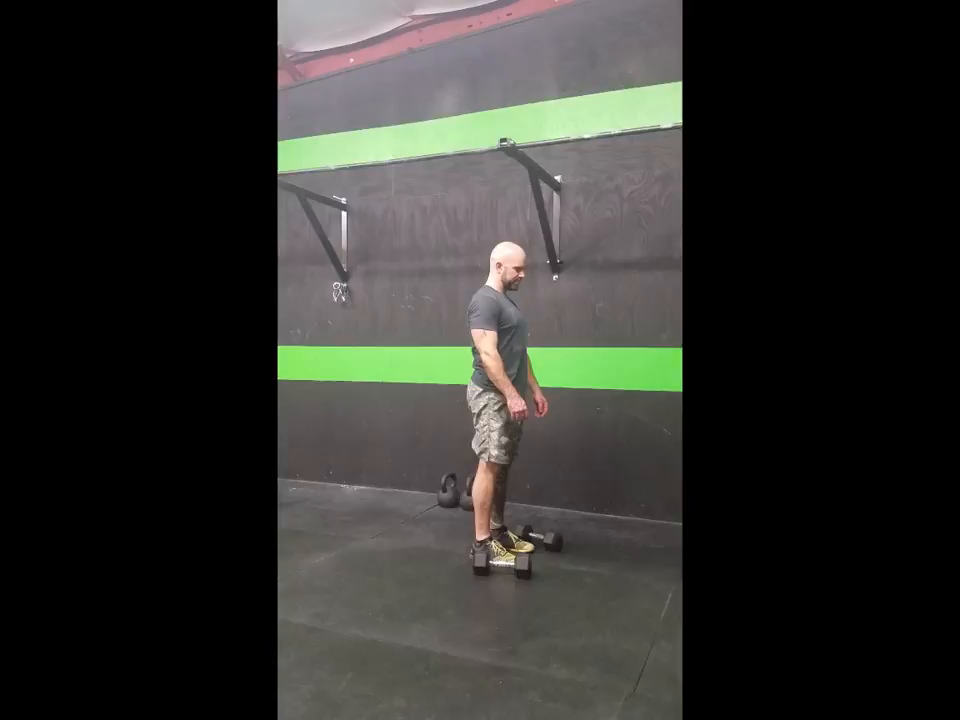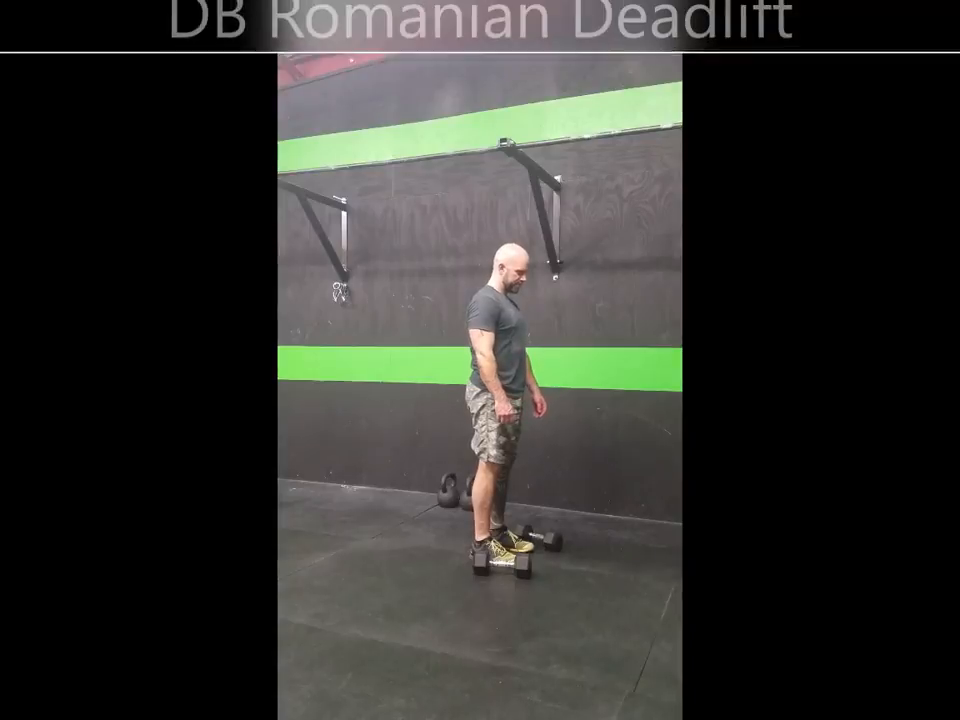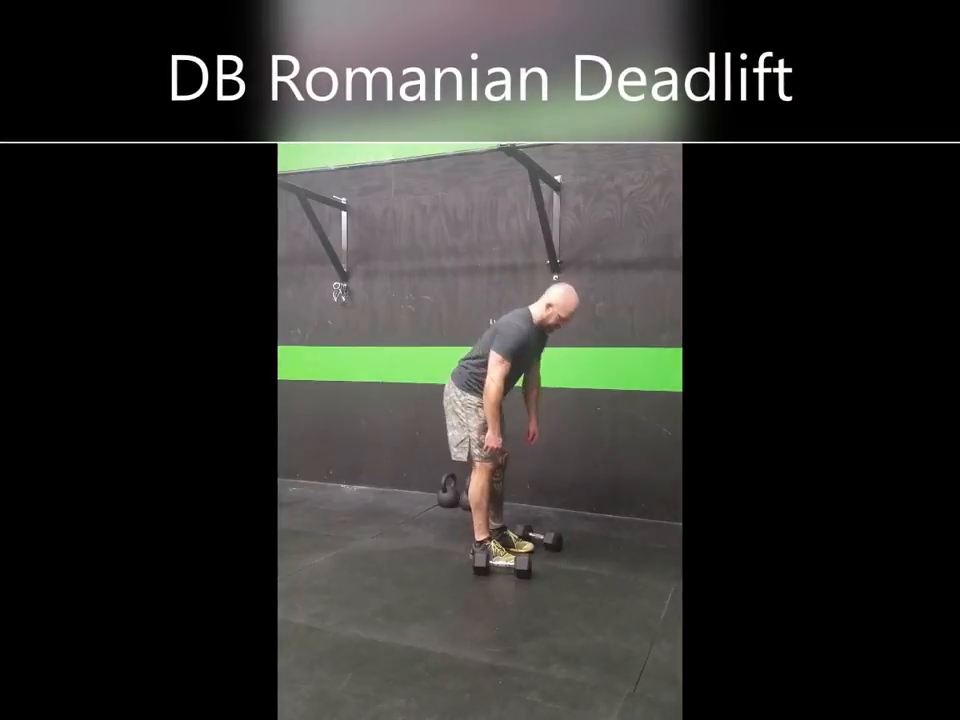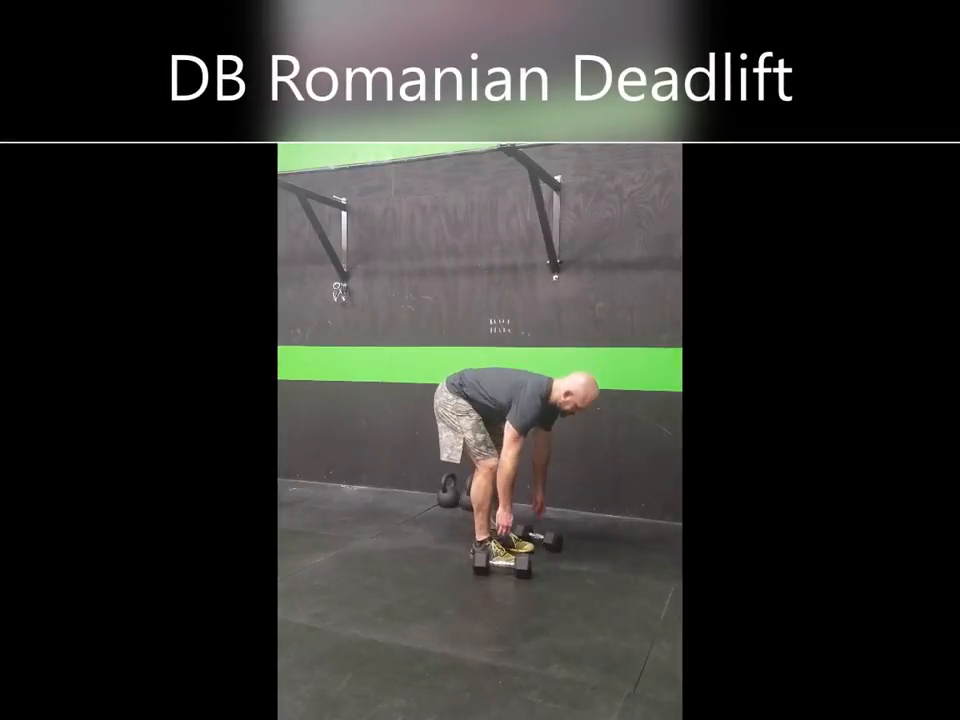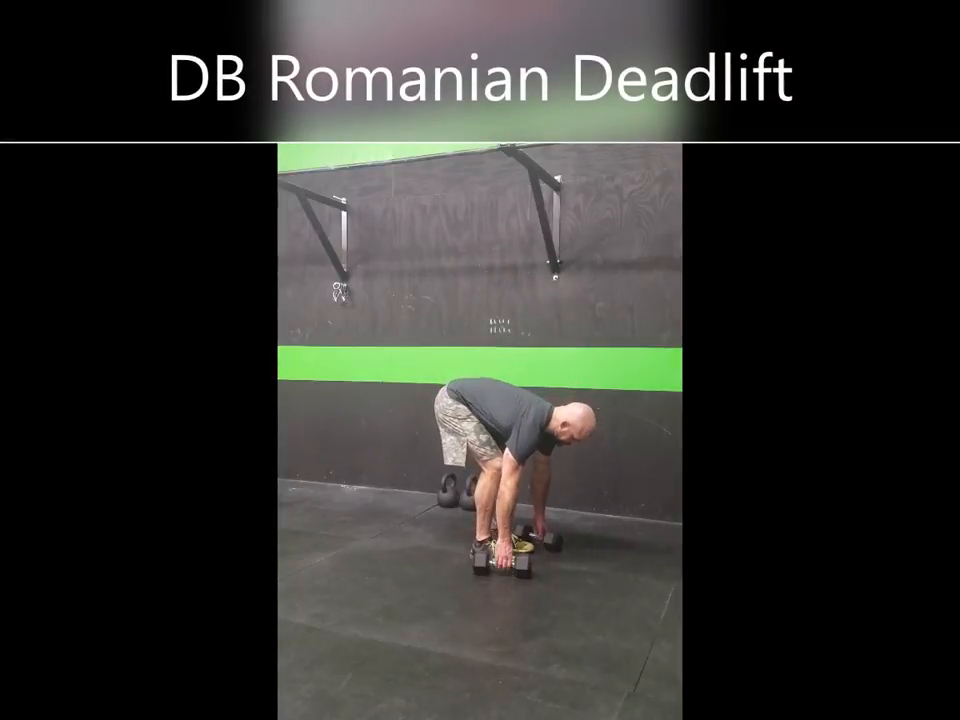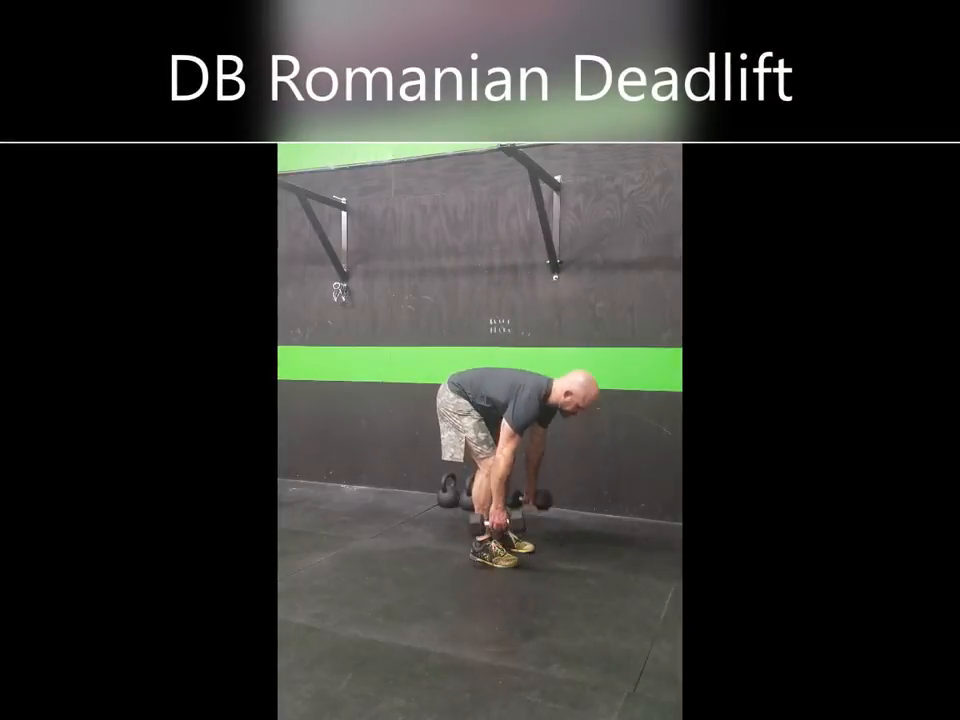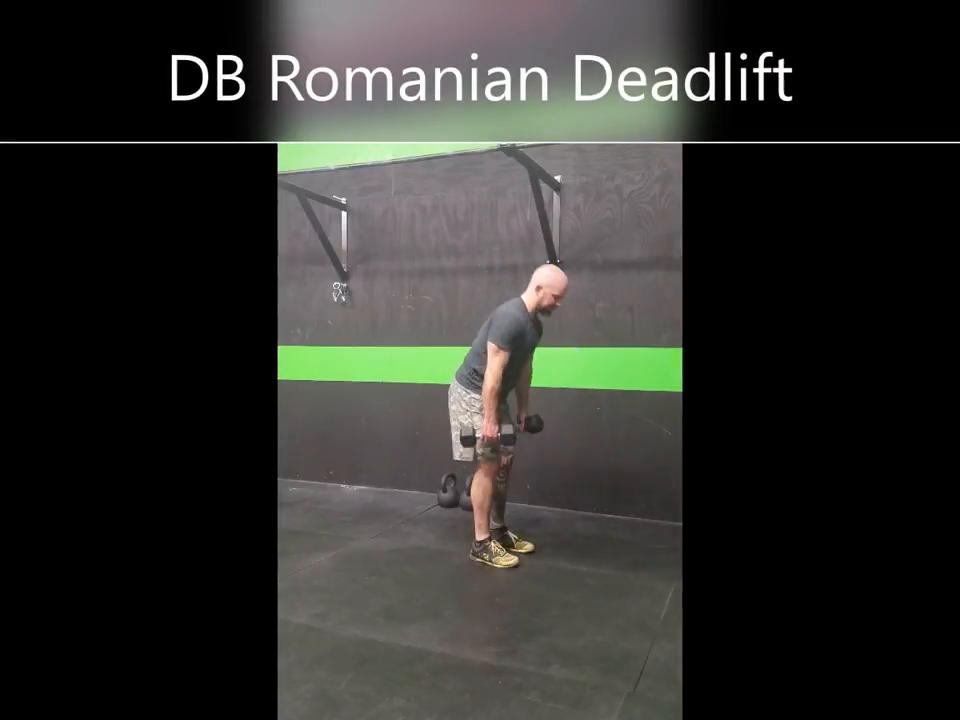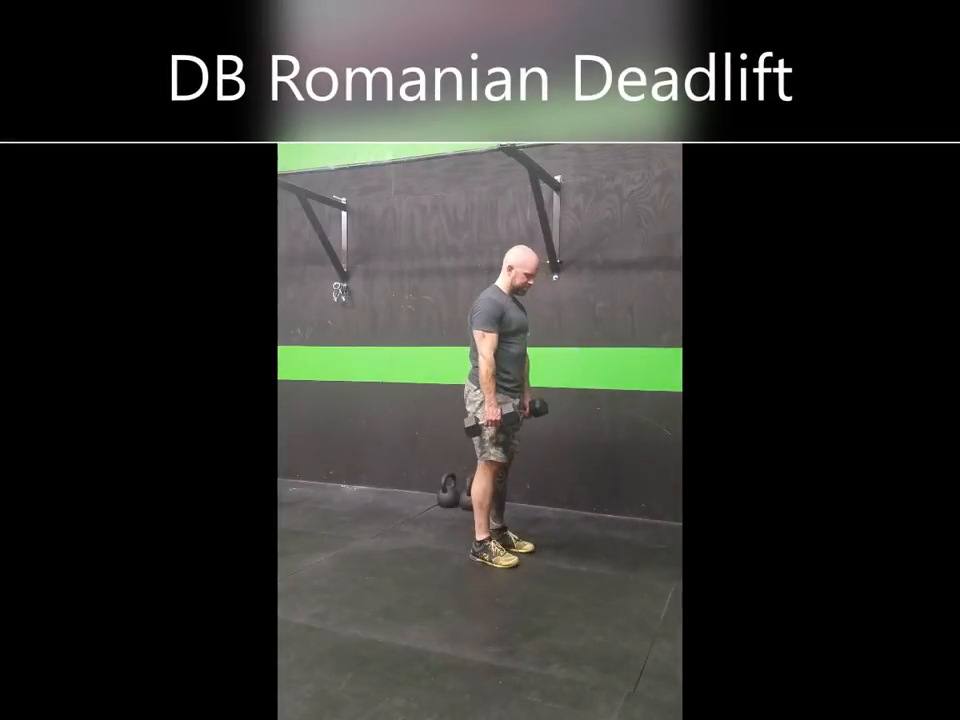
dt=0.5s
person 1, frame 1
left shoulder: (506, 302)
right shoulder: (485, 301)
right elbow: (488, 355)
left wrist: (534, 390)
right wrist: (513, 396)
left hip: (508, 396)
right hip: (492, 396)
left knee: (502, 466)
right knee: (489, 466)
left ankle: (498, 530)
right ankle: (482, 542)
person 1, frame 2
left shoulder: (508, 303)
right shoulder: (485, 301)
right elbow: (483, 354)
left wrist: (534, 389)
right wrist: (499, 399)
left hip: (510, 396)
right hip: (491, 397)
left knee: (503, 466)
right knee: (490, 466)
left ankle: (498, 530)
right ankle: (481, 541)
person 1, frame 3
left shoulder: (538, 332)
right shoulder: (516, 328)
left elbow: (531, 377)
right elbow: (494, 380)
left wrist: (533, 419)
right wrist: (493, 431)
left hip: (483, 394)
right hip: (466, 393)
left knee: (497, 462)
right knee: (484, 463)
left ankle: (497, 530)
right ankle: (481, 542)
person 1, frame 4
left shoulder: (548, 398)
right shoulder: (532, 400)
left elbow: (542, 447)
right elbow: (509, 457)
left wrist: (539, 490)
right wrist: (505, 509)
left hip: (477, 403)
right hip: (455, 398)
left knee: (499, 464)
right knee: (488, 465)
left ankle: (498, 532)
right ankle: (482, 543)
person 1, frame 5
left shoulder: (548, 422)
right shoulder: (529, 427)
left elbow: (542, 472)
right elbow: (508, 485)
left wrist: (539, 516)
right wrist: (504, 540)
left hip: (472, 400)
right hip: (453, 403)
left knee: (506, 466)
right knee: (495, 466)
left ankle: (496, 531)
right ankle: (483, 543)
person 1, frame 6
left shoulder: (548, 398)
right shoulder: (529, 399)
left elbow: (537, 445)
right elbow: (504, 454)
left wrist: (530, 488)
right wrist: (498, 507)
left hip: (479, 402)
right hip: (456, 398)
left knee: (507, 456)
right knee: (490, 464)
left ankle: (500, 532)
right ankle: (482, 544)
person 1, frame 7
left shoulder: (534, 323)
right shoulder: (510, 317)
left elbow: (524, 369)
right elbow: (493, 372)
left wrist: (523, 410)
right wrist: (489, 420)
left hip: (493, 396)
right hip: (472, 393)
left knee: (503, 463)
right knee: (487, 466)
left ankle: (499, 530)
right ankle: (482, 543)
person 1, frame 8
left shoulder: (514, 304)
right shoulder: (489, 303)
right elbow: (485, 357)
left wrist: (526, 394)
right wrist: (491, 404)
left hip: (509, 397)
right hip: (489, 396)
left knee: (502, 466)
right knee: (489, 466)
left ankle: (498, 530)
right ankle: (482, 543)
